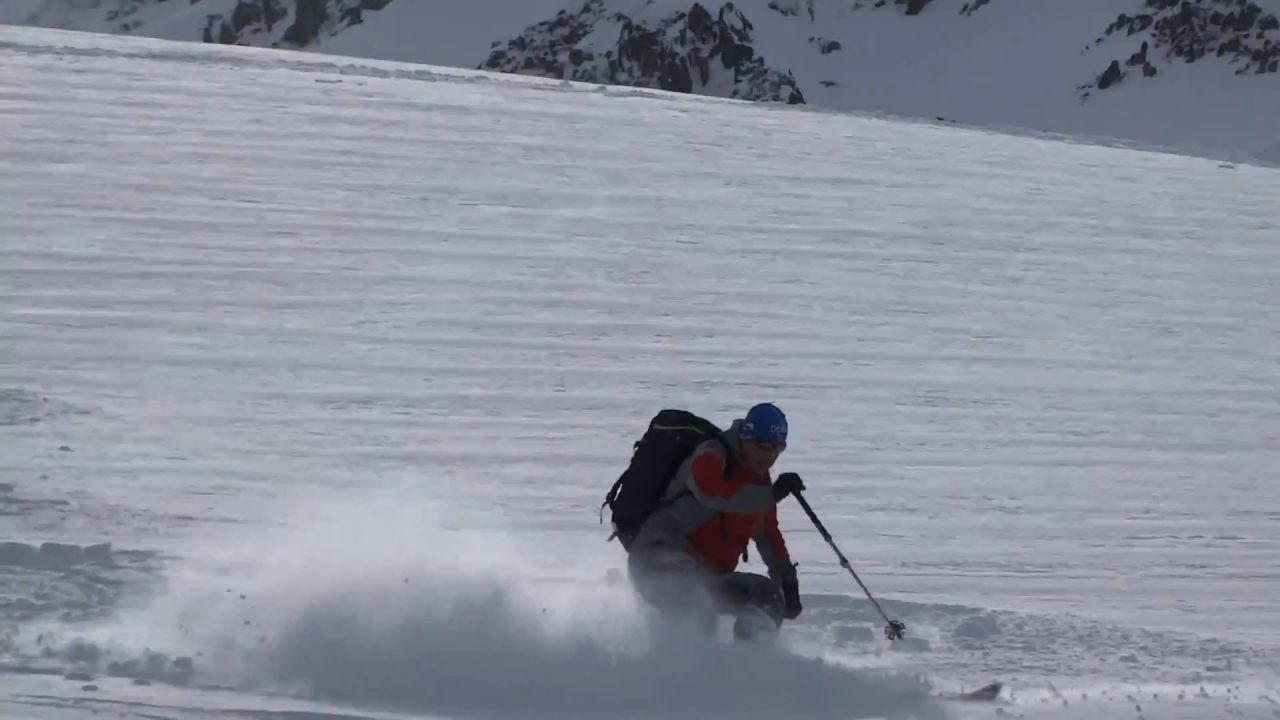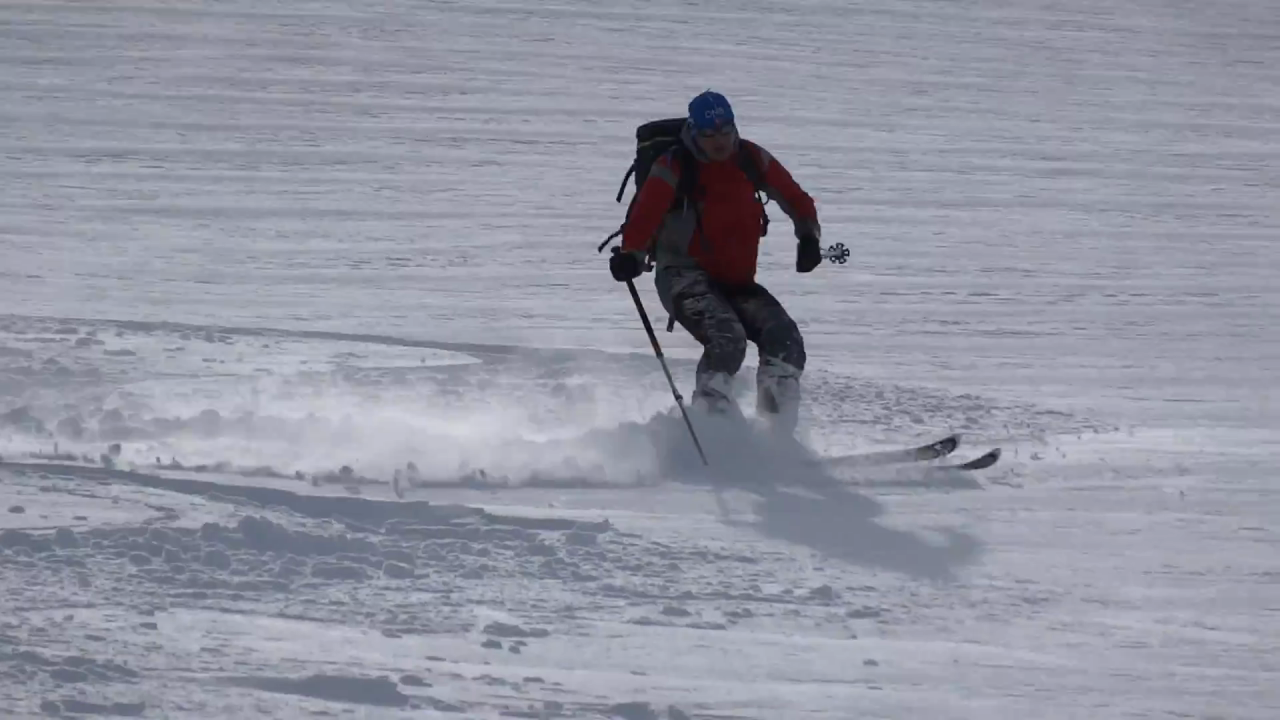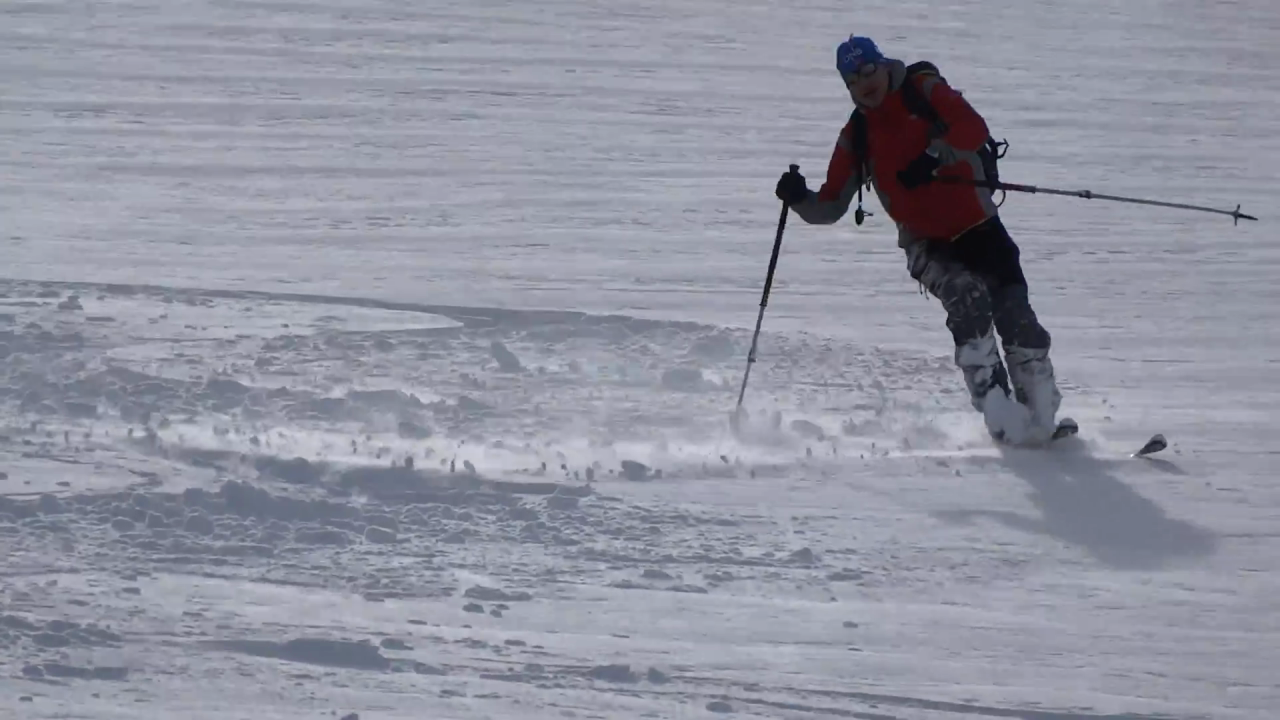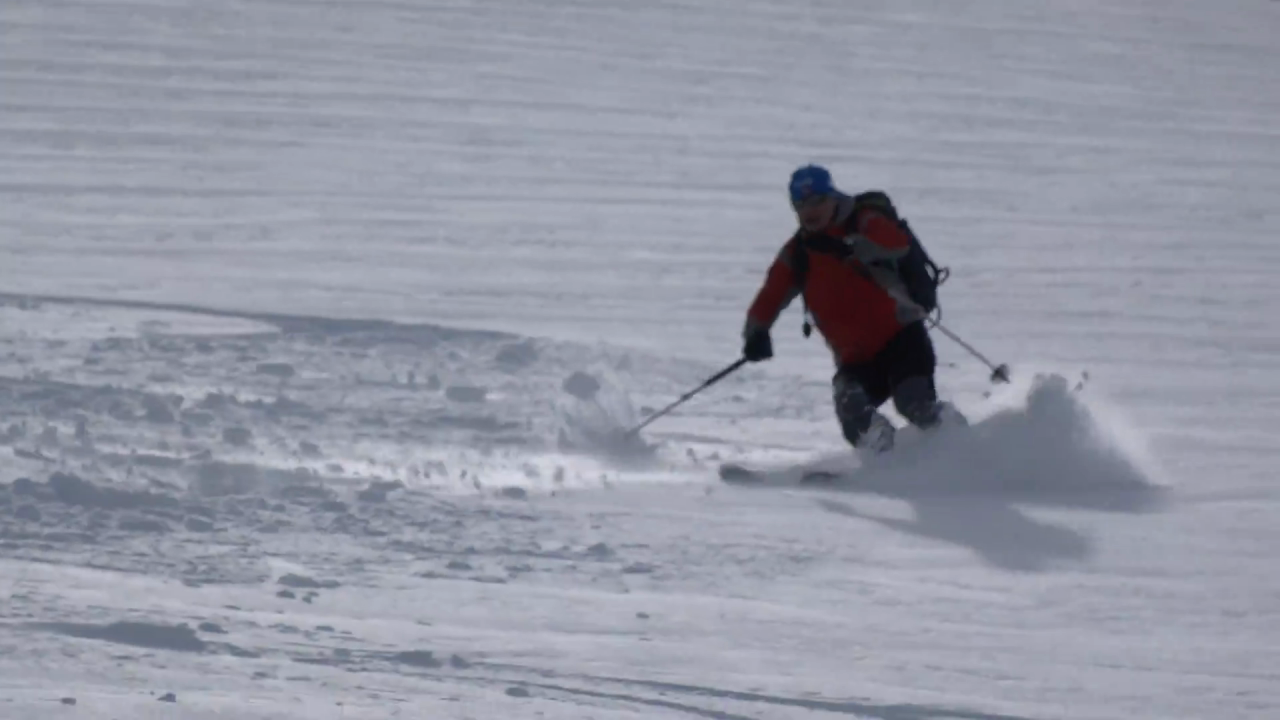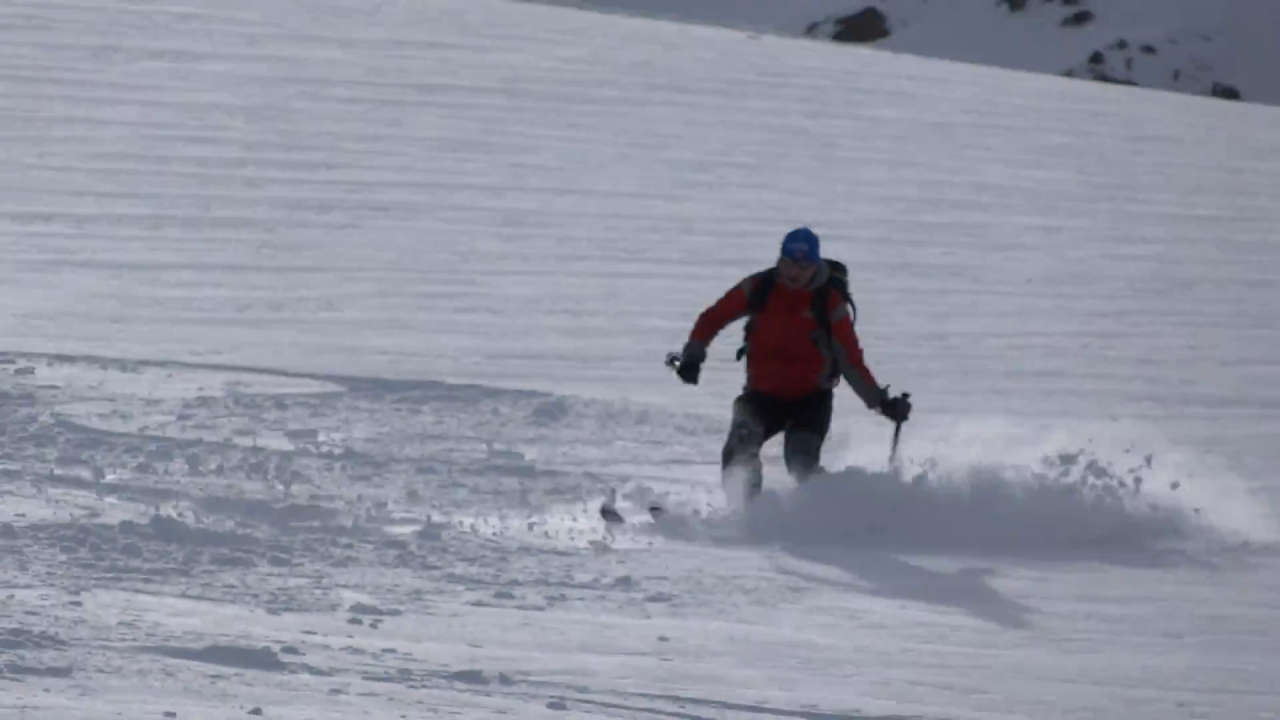
dt=0.4s
person 1, frame 1
left shoulder: (759, 478)
right shoulder: (711, 457)
left elbow: (768, 535)
right elbow: (710, 492)
left wrist: (788, 583)
right wrist: (772, 494)
left hip: (703, 574)
right hip: (660, 558)
left knee: (769, 597)
right knee: (701, 615)
person 1, frame 2
left shoulder: (752, 158)
right shoulder: (672, 168)
left elbow: (797, 200)
right elbow: (640, 223)
left wrist: (809, 237)
right wrist: (630, 257)
left hip: (735, 278)
right hip: (688, 276)
left knee: (784, 338)
right knee: (728, 341)
left ankle: (779, 432)
person 1, frame 3
left shoulder: (925, 91)
right shoulder: (855, 136)
left elbow: (974, 131)
right elbow: (832, 206)
left wrist: (931, 158)
right wrist: (799, 198)
left hip: (978, 225)
right hip: (925, 243)
left knee: (1016, 316)
right knee: (968, 300)
left ankle: (1043, 417)
person 1, frame 4
left shoulder: (863, 223)
right shoulder: (795, 255)
left elbow: (899, 242)
right elbow: (765, 304)
left wrist: (847, 246)
right wrist: (756, 336)
left hip: (901, 337)
right hip: (855, 359)
left knee: (917, 408)
right knee: (851, 410)
person 1, frame 5
left shoulder: (830, 304)
right shoulder: (759, 286)
left elbow: (852, 362)
right elbow: (712, 317)
left wrist: (882, 401)
right wrist: (691, 355)
left hip: (809, 396)
right hip: (762, 394)
left knee: (801, 465)
right knee: (740, 447)
